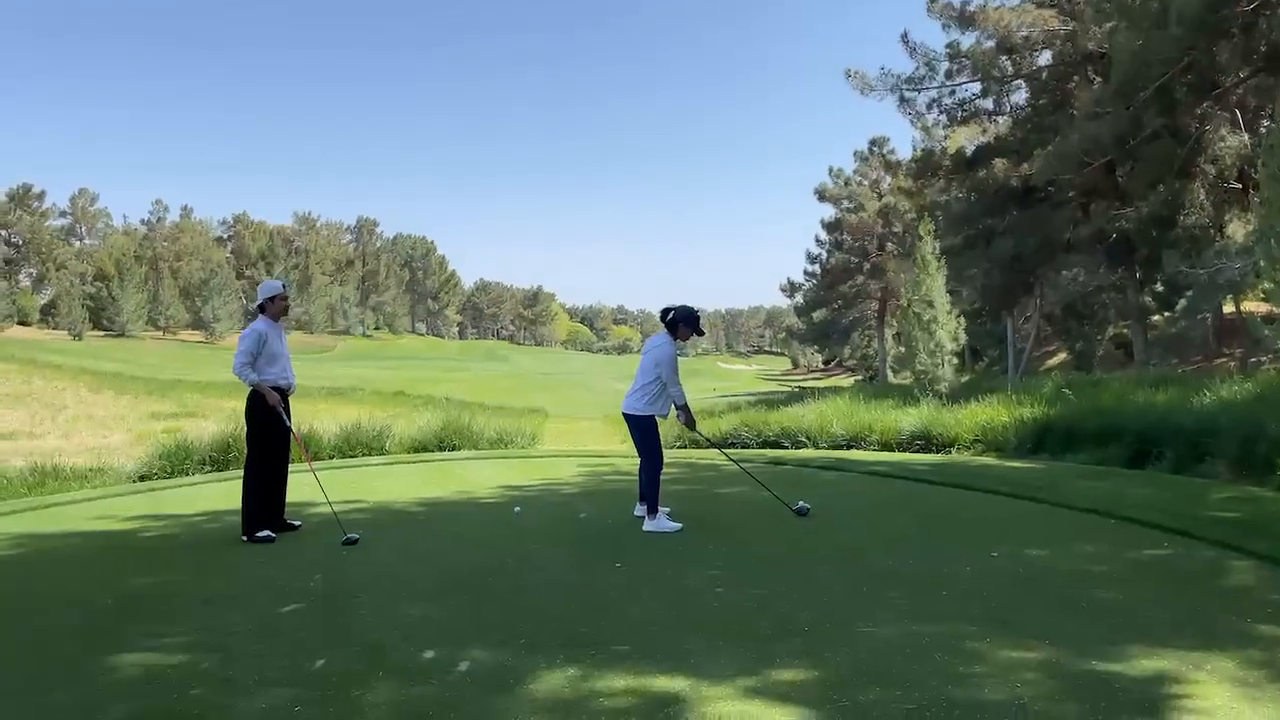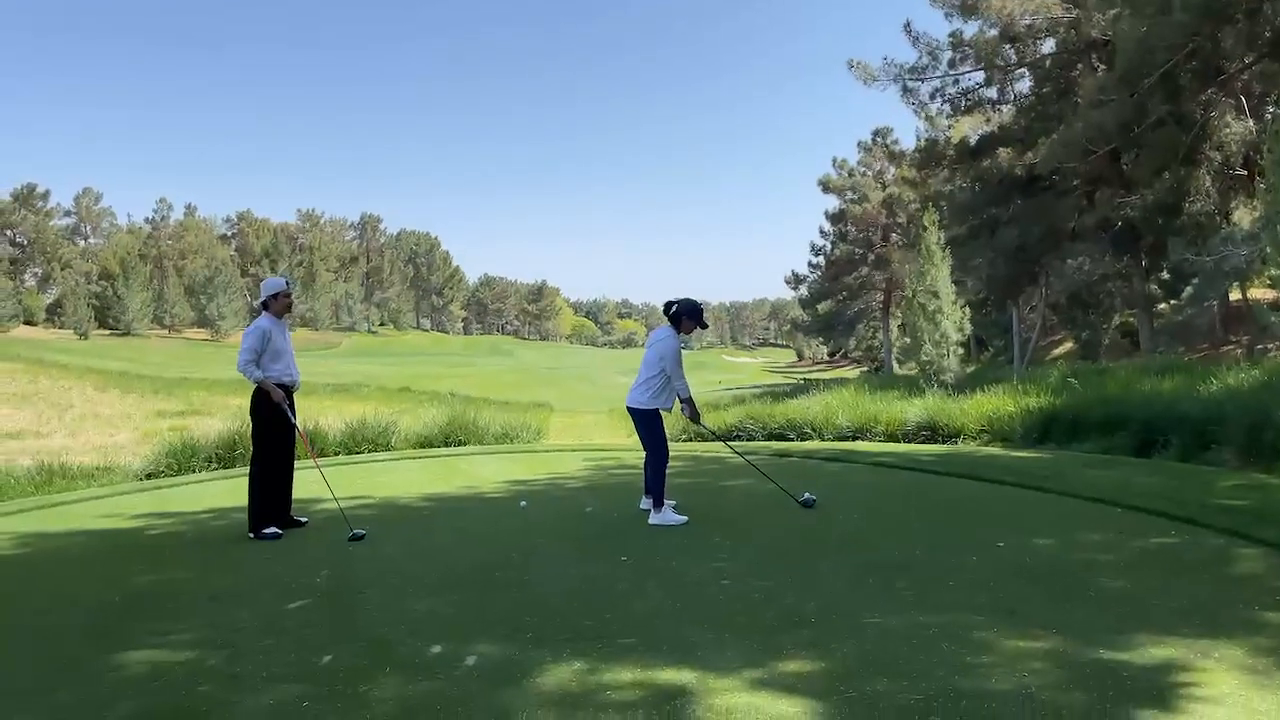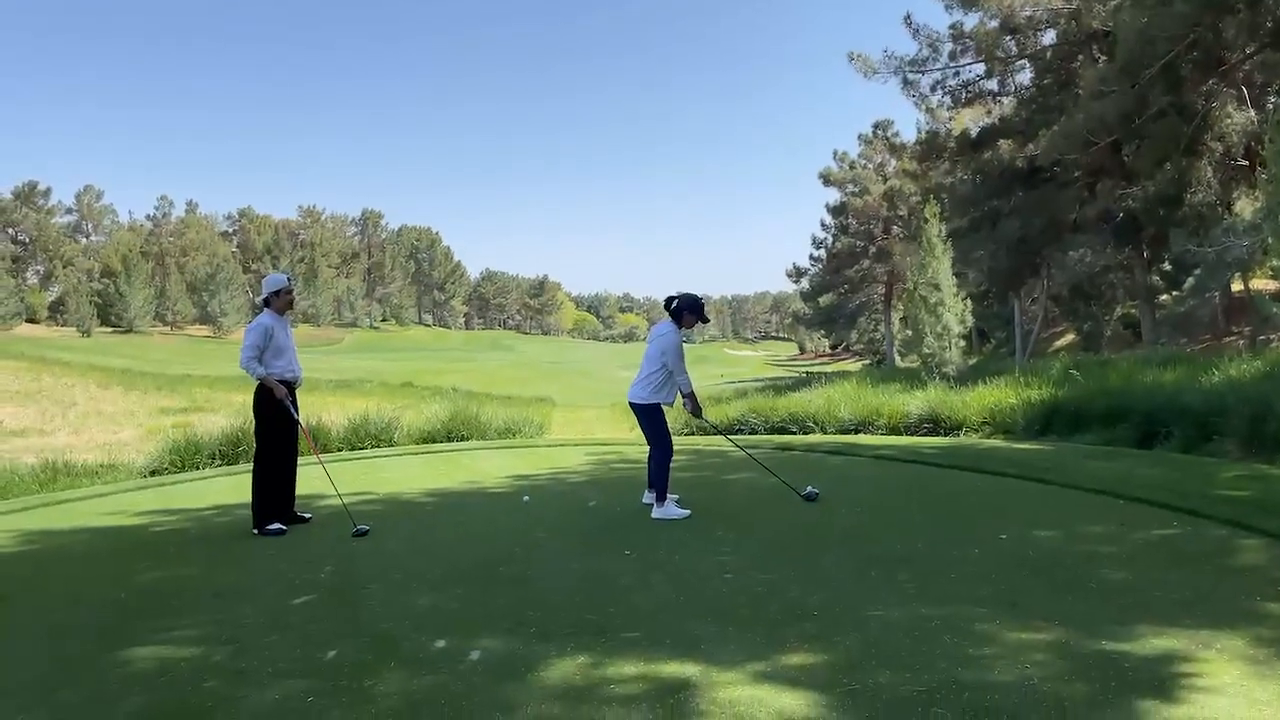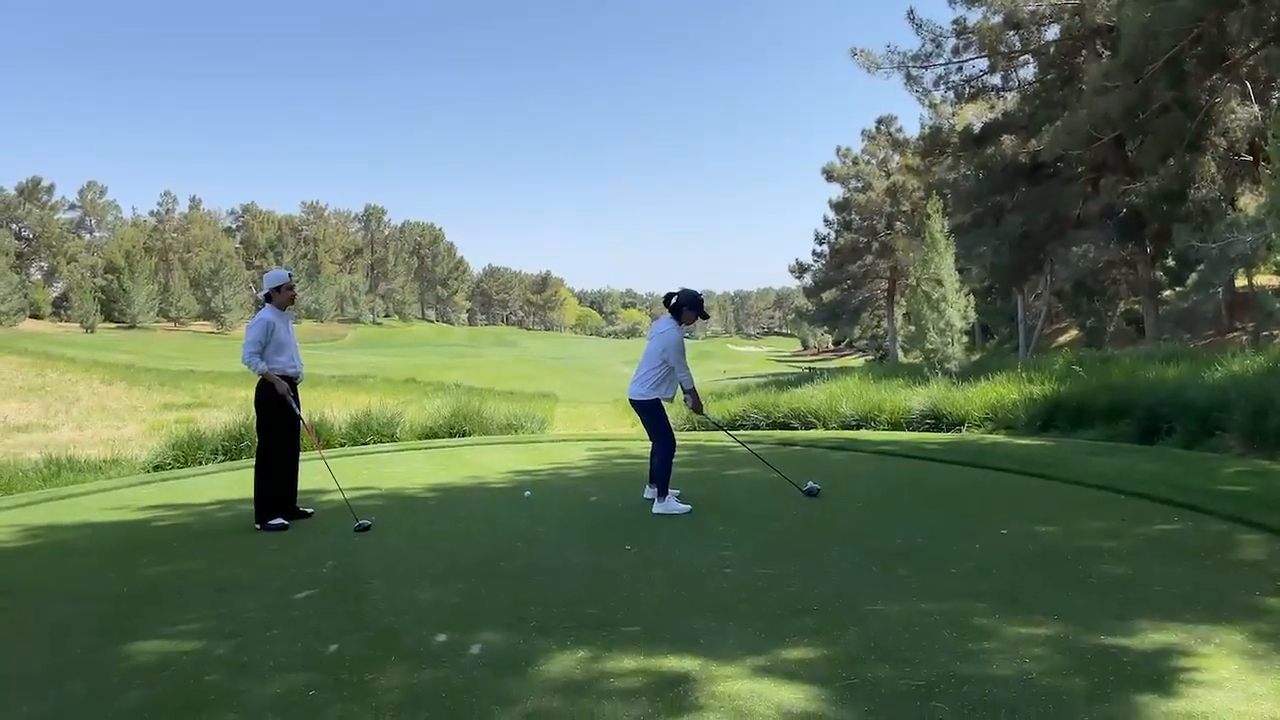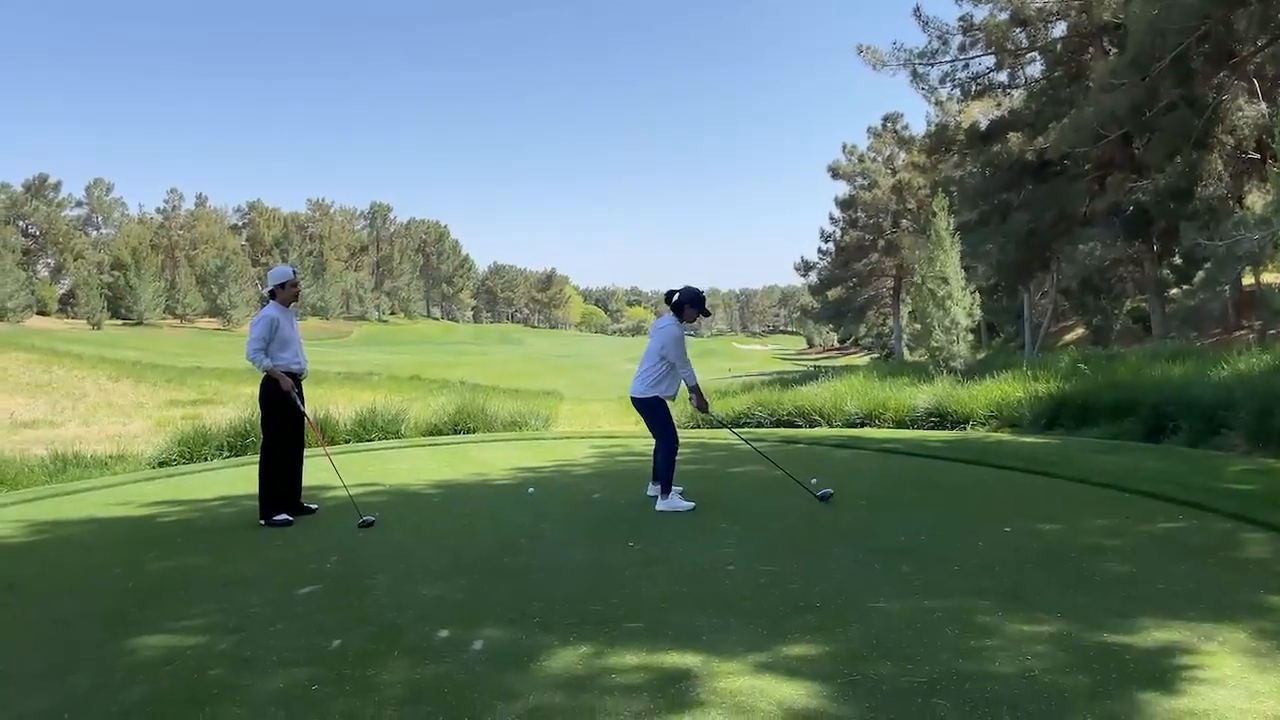
dt=0.3s
person 1, frame 1
left shoulder: (278, 330)
right shoulder: (256, 331)
right elbow: (240, 367)
left wrist: (287, 387)
right wrist: (267, 392)
left hip: (280, 400)
right hip: (263, 401)
left knee: (279, 461)
right knee: (259, 463)
left ankle: (274, 518)
right ankle: (252, 526)
person 1, frame 2
left shoulder: (282, 327)
right shoulder: (260, 328)
right elbow: (245, 364)
right wrist: (272, 389)
left hip: (285, 396)
right hip: (268, 398)
left knee: (285, 458)
right knee: (265, 460)
left ankle: (281, 514)
right ankle: (259, 523)
person 1, frame 3
left shoulder: (284, 323)
right shoulder: (262, 325)
right elbow: (248, 361)
right wrist: (274, 385)
left hip: (287, 393)
right hip: (270, 394)
left knee: (288, 454)
right knee: (268, 456)
left ankle: (285, 510)
right ankle: (263, 519)
person 1, frame 4
left shoulder: (286, 319)
right shoulder: (264, 320)
right elbow: (249, 356)
left wrist: (295, 377)
right wrist: (276, 381)
left hip: (289, 388)
right hip: (272, 390)
left knee: (290, 449)
right knee: (270, 451)
left ankle: (287, 506)
right ankle: (265, 514)
person 1, frame 5
left shoulder: (289, 315)
right shoulder: (268, 317)
right elbow: (254, 353)
left wrist: (299, 374)
right wrist: (280, 378)
left hip: (293, 384)
right hip: (276, 386)
left knee: (295, 446)
right knee: (274, 447)
left ankle: (291, 501)
right ankle: (270, 510)
person 2, frame 1
left shoulder: (658, 340)
right shoulder: (666, 349)
right elbow: (674, 387)
left wrist: (679, 409)
right wrist: (687, 415)
left hip: (636, 408)
right hip: (641, 412)
left knee: (648, 459)
right knee: (654, 462)
left ankle: (644, 505)
right ankle: (652, 518)
person 2, frame 2
left shoulder: (662, 333)
right shoulder: (670, 342)
right elbow: (678, 380)
left wrist: (684, 403)
right wrist: (692, 408)
left hip: (640, 402)
right hip: (645, 405)
left knee: (654, 452)
right knee: (660, 455)
left ankle: (650, 498)
right ankle: (658, 511)
person 2, frame 3
left shoulder: (663, 327)
right shoulder: (672, 338)
left elbow: (674, 373)
right elbow: (680, 374)
left wrist: (686, 398)
right wrist: (694, 403)
left hip: (643, 397)
right hip: (647, 400)
left knee: (658, 446)
right knee: (664, 450)
left ankle: (652, 492)
right ankle: (661, 505)
person 2, frame 4
left shoulder: (664, 323)
right shoulder: (673, 335)
left elbow: (676, 370)
right elbow: (683, 371)
left wrist: (686, 393)
right wrist: (695, 399)
left hip: (643, 393)
right hip: (646, 396)
left knee: (660, 441)
right knee: (667, 444)
left ankle: (653, 487)
right ankle: (662, 501)
person 2, frame 5
left shoulder: (669, 323)
right shoulder: (672, 331)
left elbow: (680, 366)
right elbow: (684, 367)
left wrist: (692, 393)
right wrist: (699, 397)
left hip: (650, 392)
right hip: (647, 394)
left knee: (664, 439)
right knee: (670, 442)
left ankle: (656, 484)
right ankle: (665, 498)
